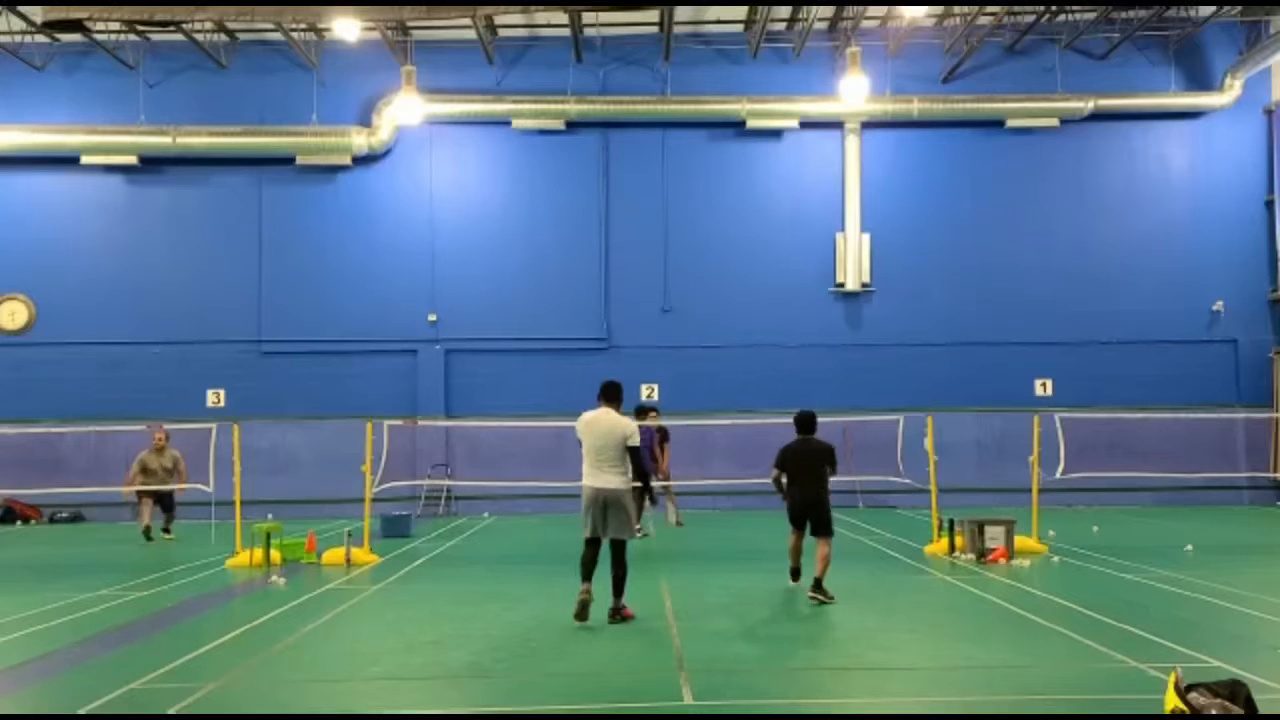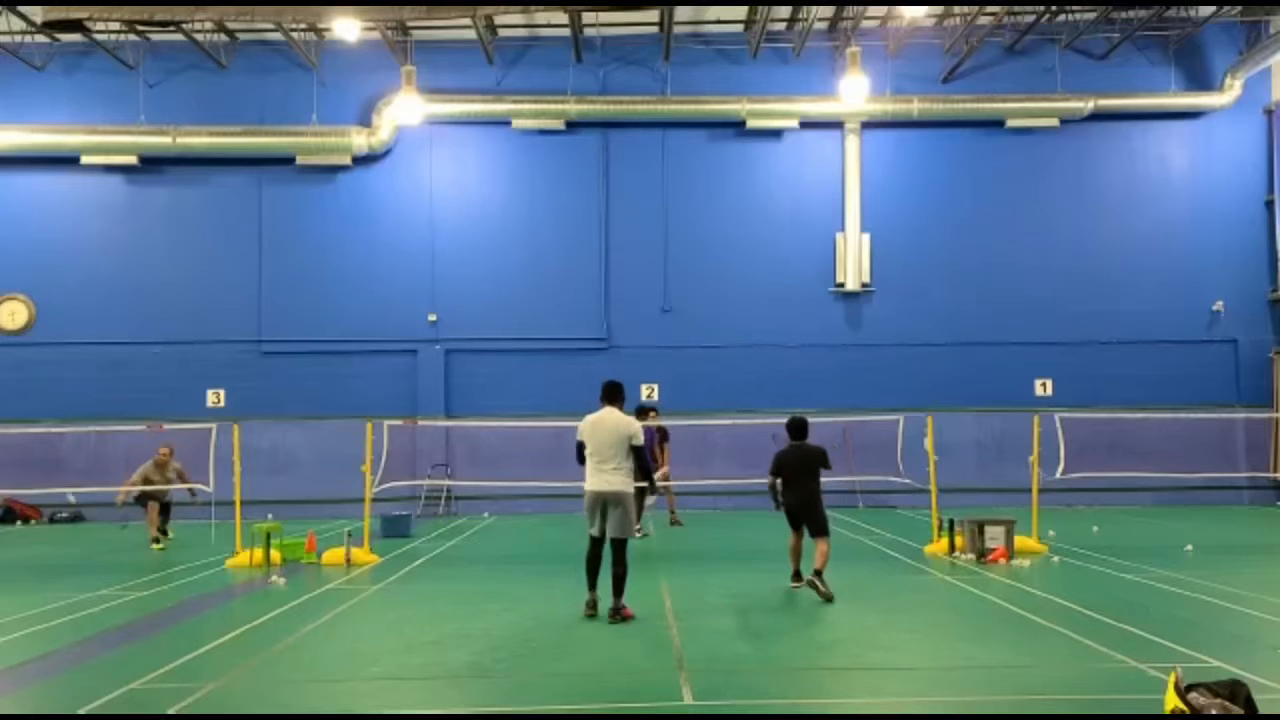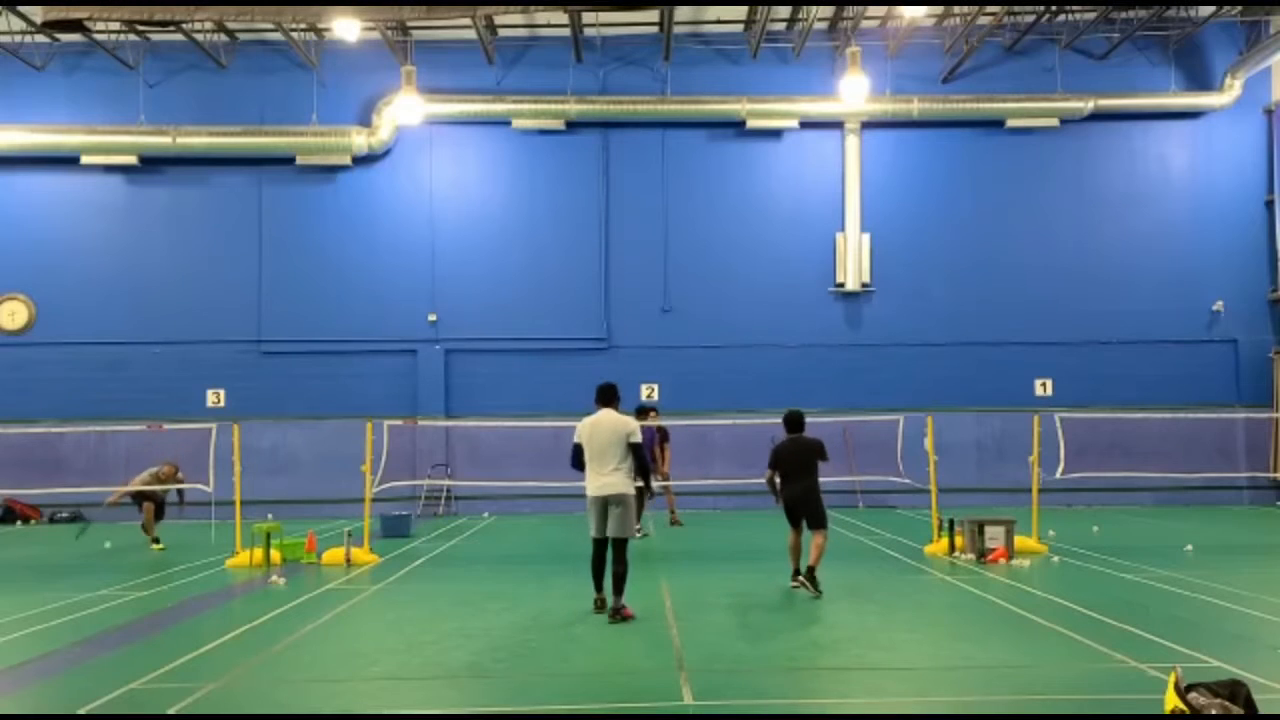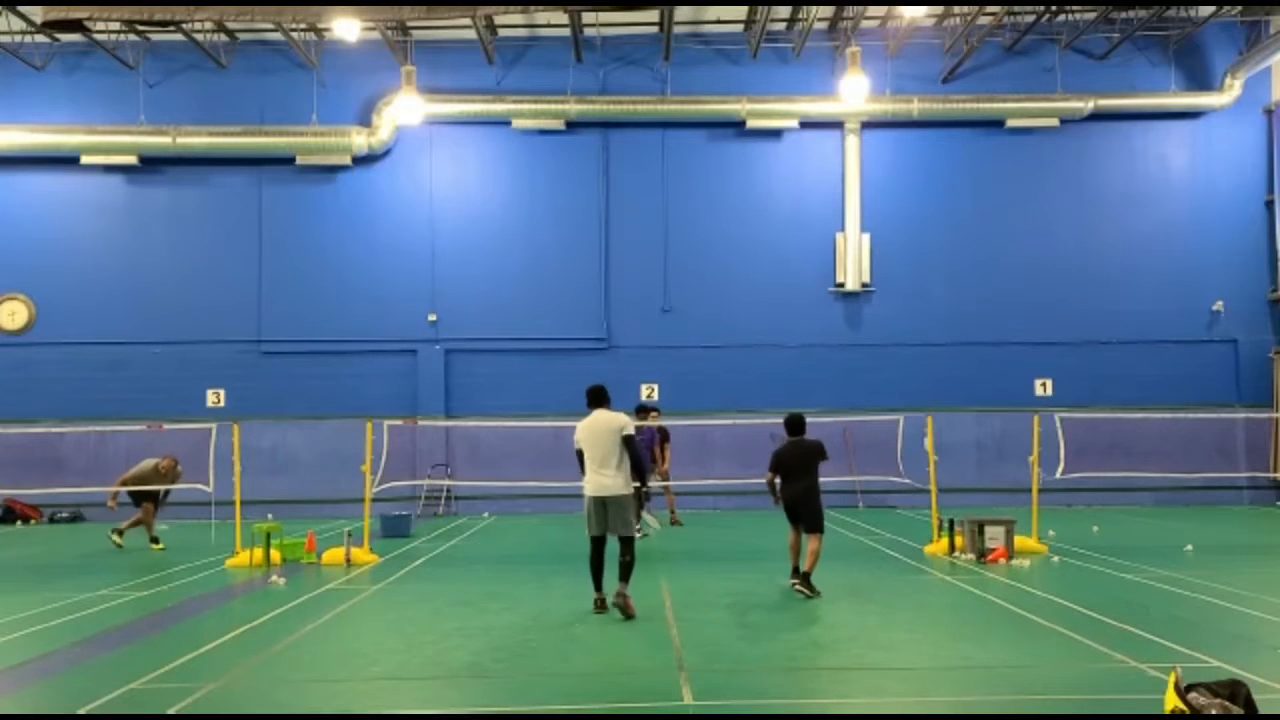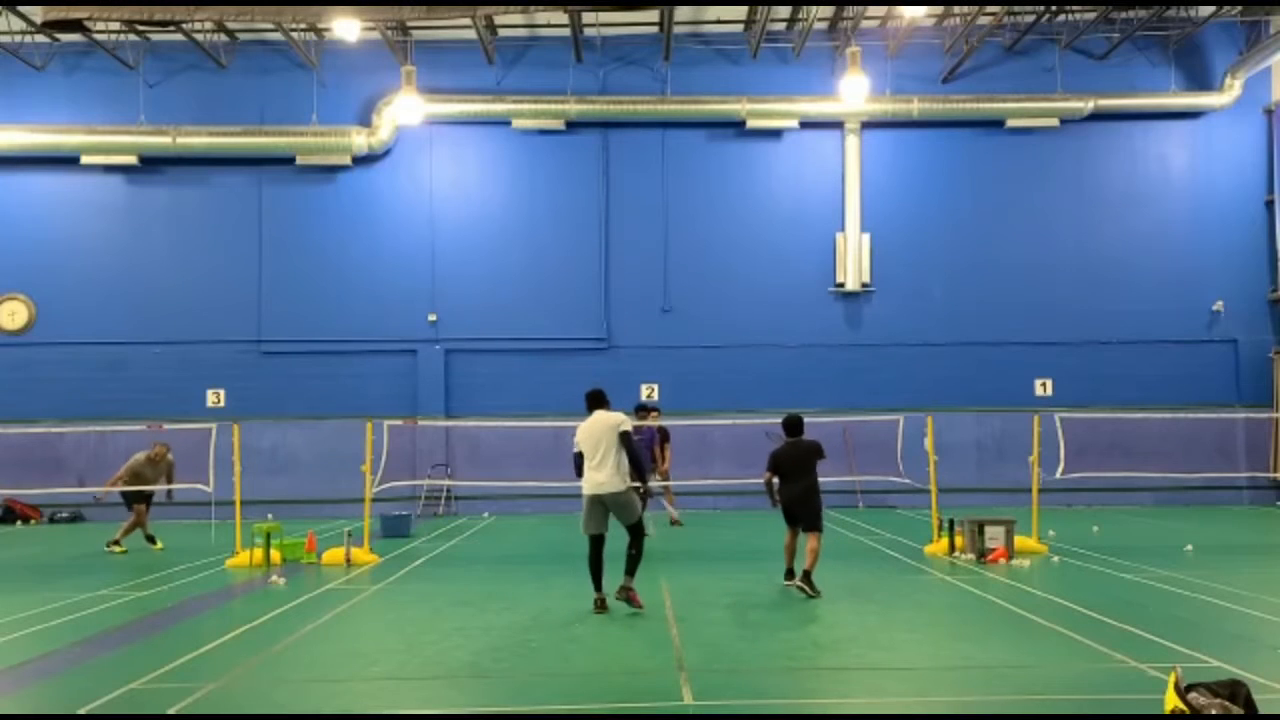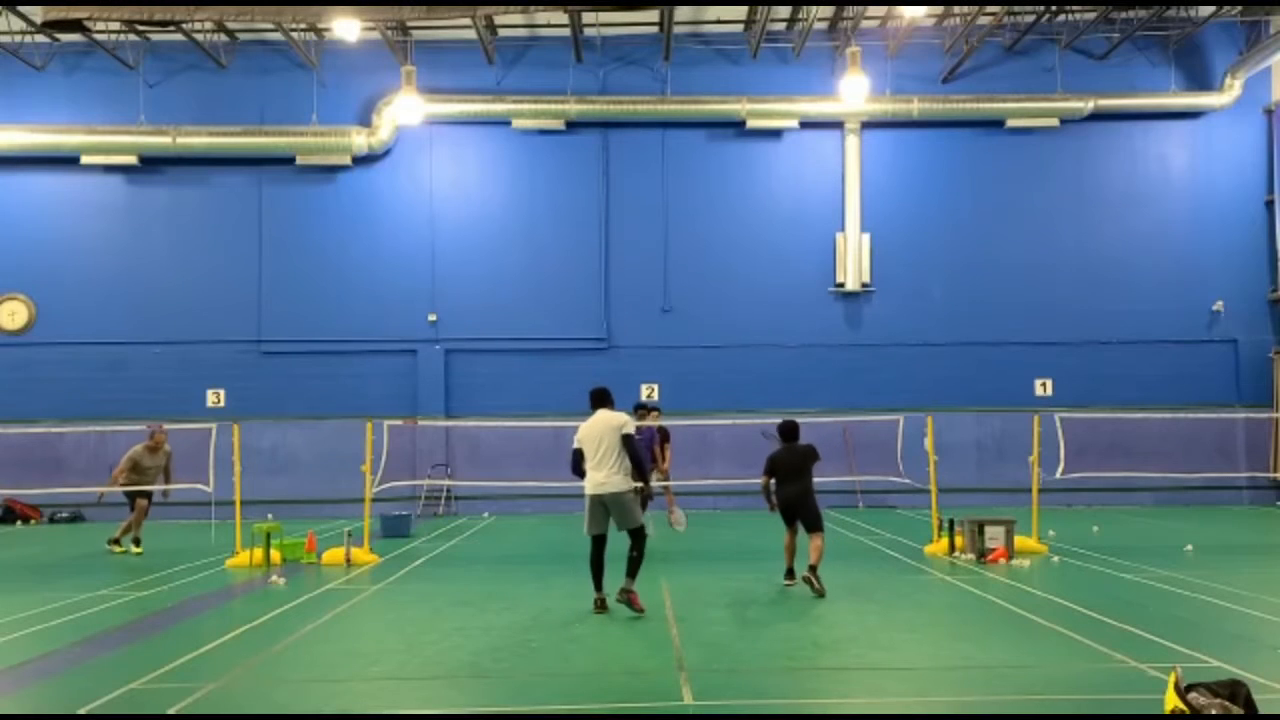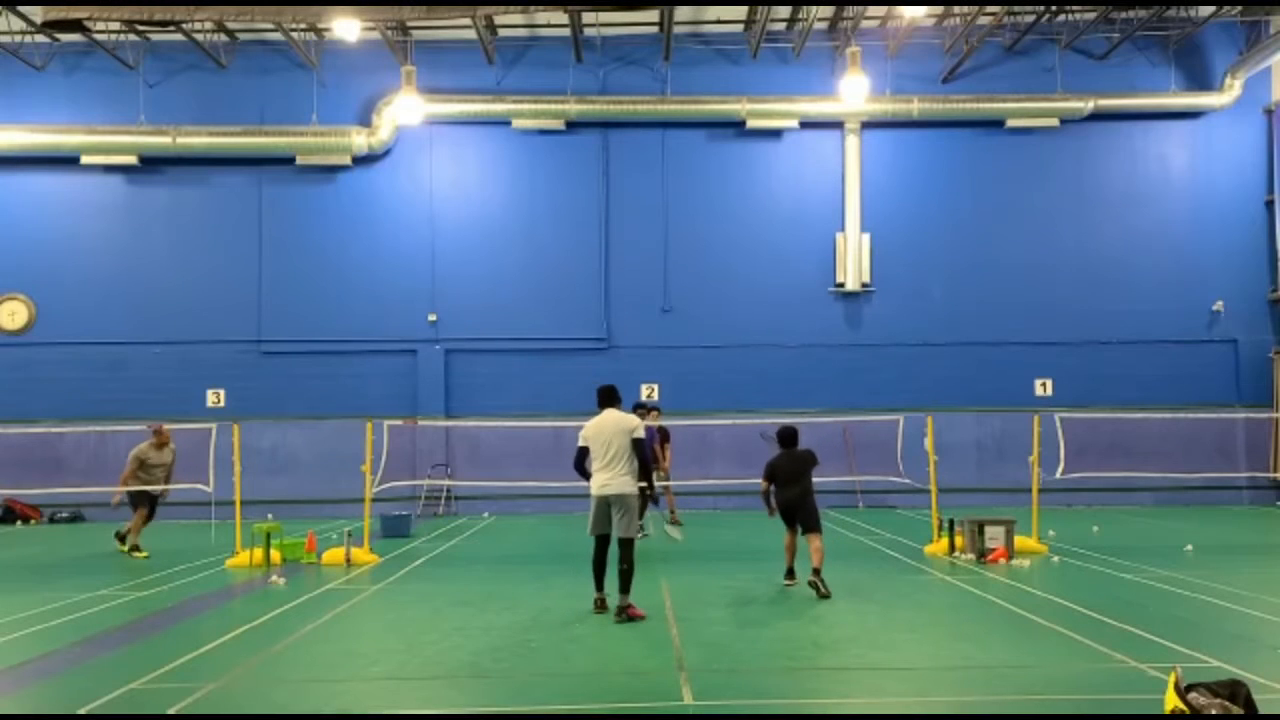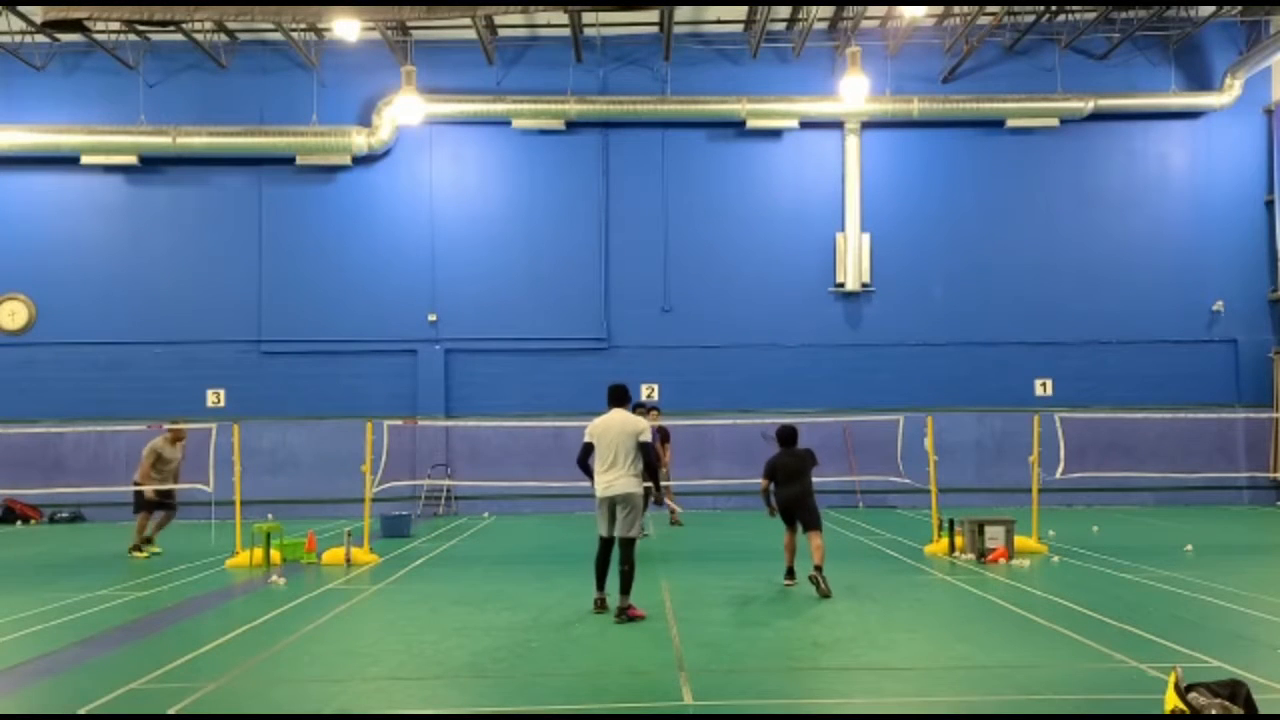
dt=0.2s
person 1, frame 1
left shoulder: (583, 421)
right shoulder: (627, 425)
right elbow: (638, 465)
right wrist: (648, 491)
left hip: (591, 488)
right hip: (619, 490)
left knee: (591, 543)
right knee: (618, 549)
left ankle: (585, 589)
right ankle: (617, 607)
person 1, frame 2
left shoulder: (586, 422)
right shoulder: (631, 424)
right elbow: (642, 462)
right wrist: (651, 482)
left hip: (593, 489)
right hip: (621, 490)
left knee: (595, 542)
right knee: (618, 548)
left ankle: (592, 598)
right ankle: (617, 607)
person 1, frame 3
left shoulder: (583, 425)
right shoulder: (629, 424)
left elbow: (575, 462)
right elbow: (640, 460)
right wrist: (647, 484)
left hip: (595, 491)
right hip: (621, 491)
left knee: (598, 546)
right knee: (619, 549)
left ankle: (599, 598)
right ankle: (617, 606)
person 1, frame 4
left shoulder: (581, 428)
right shoulder: (621, 420)
right elbow: (634, 455)
right wrist: (643, 484)
left hip: (592, 491)
right hip: (619, 490)
left knee: (597, 544)
right knee: (626, 542)
left ankle: (599, 598)
right ankle: (621, 592)
person 1, frame 5
left shoulder: (581, 429)
right shoulder: (619, 418)
right elbow: (632, 451)
right wrist: (643, 481)
left hip: (590, 490)
right hip: (618, 487)
left knee: (595, 544)
right knee: (637, 532)
left ankle: (599, 598)
right ankle: (627, 586)
person 1, frame 6
left shoulder: (583, 428)
right shoulder: (622, 419)
left elbow: (575, 467)
right elbow: (634, 453)
right wrist: (645, 482)
left hip: (593, 490)
right hip: (619, 487)
left knee: (597, 544)
right knee: (638, 536)
left ankle: (599, 598)
right ankle: (627, 589)
person 1, frame 7
left shoulder: (589, 427)
right shoulder: (632, 421)
left elbow: (578, 464)
right elbow: (643, 457)
right wrist: (650, 486)
left hip: (598, 490)
right hip: (625, 489)
left knee: (601, 544)
right knee: (626, 547)
left ankle: (599, 598)
right ankle: (623, 605)
person 1, frame 8
left shoulder: (595, 425)
right shoulder: (639, 424)
left elbow: (581, 460)
right elbow: (650, 461)
right wrist: (657, 488)
left hip: (603, 491)
right hip: (629, 490)
left knee: (605, 544)
right knee: (626, 547)
left ankle: (599, 598)
right ankle: (624, 606)
person 2, frame 1
left shoulder: (786, 450)
right shoulder: (826, 448)
left elbow: (775, 476)
right elbow: (832, 471)
left wrist: (784, 493)
left hip: (795, 501)
right hip: (819, 500)
left knee: (797, 534)
right knee: (824, 542)
left ankle: (794, 572)
right ankle: (817, 586)
person 2, frame 2
left shoulder: (780, 456)
right shoulder: (818, 452)
left elbow: (771, 483)
right elbow: (827, 467)
left wrist: (776, 500)
left hip: (790, 503)
right hip: (812, 502)
left knee: (796, 534)
right knee: (822, 542)
left ankle: (796, 575)
right ankle: (817, 575)
person 2, frame 3
left shoulder: (778, 449)
right shoulder: (815, 444)
left elbow: (769, 477)
right elbow: (824, 458)
left wrist: (776, 494)
left hip: (789, 497)
right hip: (810, 495)
left knee: (796, 531)
right knee: (819, 534)
left ankle: (796, 574)
right ankle: (809, 574)
person 2, frame 4
left shoulder: (779, 452)
right shoulder: (816, 446)
left elbow: (769, 479)
right elbow: (824, 458)
left wrist: (775, 495)
left hip: (788, 498)
right hip: (809, 497)
left knee: (795, 530)
right knee: (815, 538)
left ankle: (795, 573)
right ankle: (805, 579)
person 2, frame 5
left shoulder: (777, 453)
right shoulder: (813, 446)
left elbow: (767, 479)
right elbow: (821, 456)
left wrist: (772, 497)
left hip: (787, 499)
right hip: (809, 497)
left knee: (792, 532)
right knee: (814, 537)
left ankle: (789, 574)
right ankle: (806, 577)
person 2, frame 6
left shoulder: (773, 457)
right shoulder: (808, 450)
left elbow: (765, 483)
right elbow: (816, 459)
left wrist: (770, 501)
left hip: (784, 500)
right hip: (804, 498)
left knee: (791, 531)
right knee: (816, 537)
left ankle: (789, 573)
right ankle: (812, 571)
person 2, frame 7
left shoulder: (773, 463)
right shoulder: (807, 455)
left elbow: (764, 488)
left wrist: (769, 506)
left hip: (783, 503)
right hip: (804, 500)
left knee: (791, 531)
right knee: (815, 538)
left ankle: (789, 573)
right ankle: (816, 574)
person 2, frame 8
left shoulder: (772, 461)
right shoulder: (806, 454)
left elbow: (764, 486)
left wrist: (769, 505)
left hip: (783, 501)
right hip: (804, 499)
left knee: (790, 530)
right knee: (815, 536)
left ankle: (789, 573)
right ankle: (817, 571)
